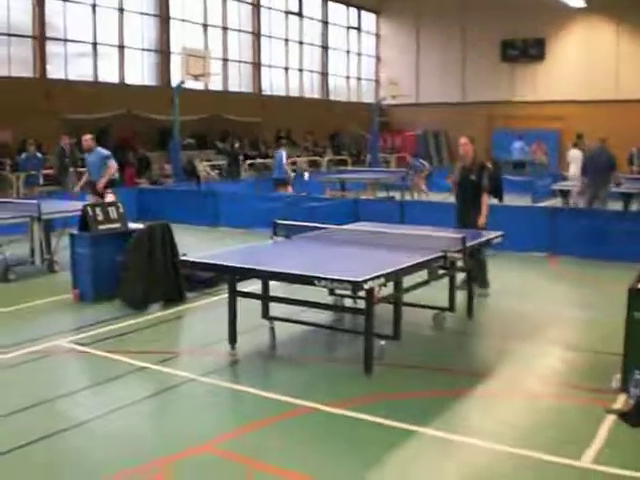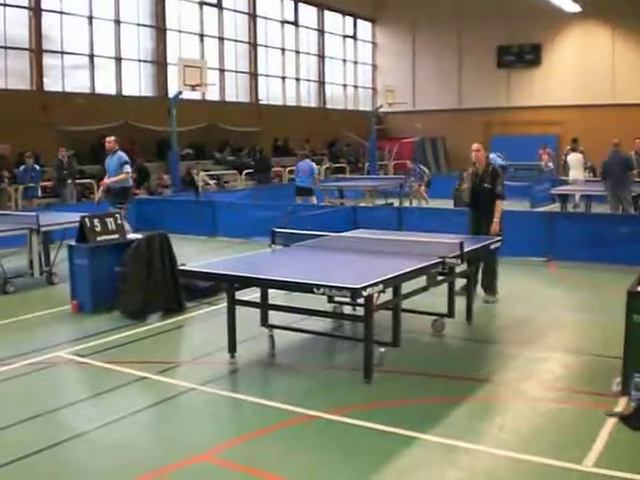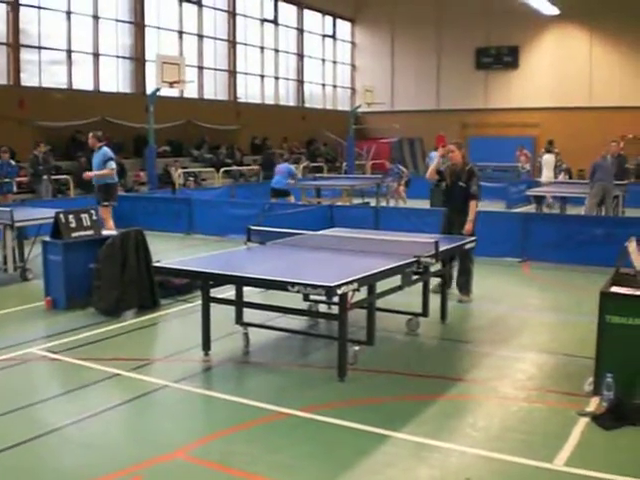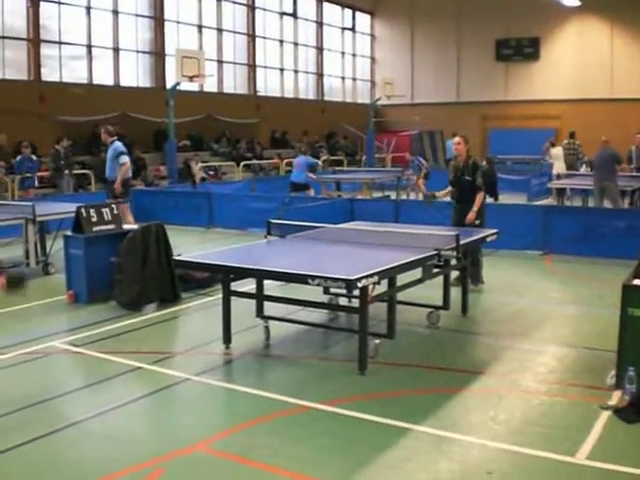
dt=0.7s
person 1, frame 1
left shoulder: (481, 167)
right shoulder: (460, 167)
left elbow: (485, 192)
left wrist: (483, 215)
right wrist: (453, 185)
left hip: (475, 212)
right hip: (462, 211)
left knee: (475, 247)
left ankle: (482, 284)
right ankle: (470, 278)
person 1, frame 2
left shoulder: (494, 172)
right shoulder: (470, 173)
left elbow: (499, 198)
left wrist: (496, 221)
right wrist: (465, 189)
left hip: (489, 218)
right hip: (475, 217)
left knee: (489, 254)
left ankle: (491, 291)
right ankle: (470, 285)
person 1, frame 3
left shoulder: (470, 171)
right shoulder: (448, 170)
left elbow: (474, 198)
right elbow: (430, 176)
left wrist: (470, 221)
right wrist: (439, 158)
left hip: (463, 217)
right hip: (449, 214)
left knee: (464, 254)
left ankle: (465, 291)
right ankle: (445, 283)
person 1, frame 4
left shoulder: (474, 165)
right shoulder: (453, 165)
left elbow: (480, 191)
left wrist: (474, 211)
right wrist: (443, 193)
left hip: (473, 209)
right hip: (458, 207)
left knee: (473, 246)
left ankle: (476, 280)
